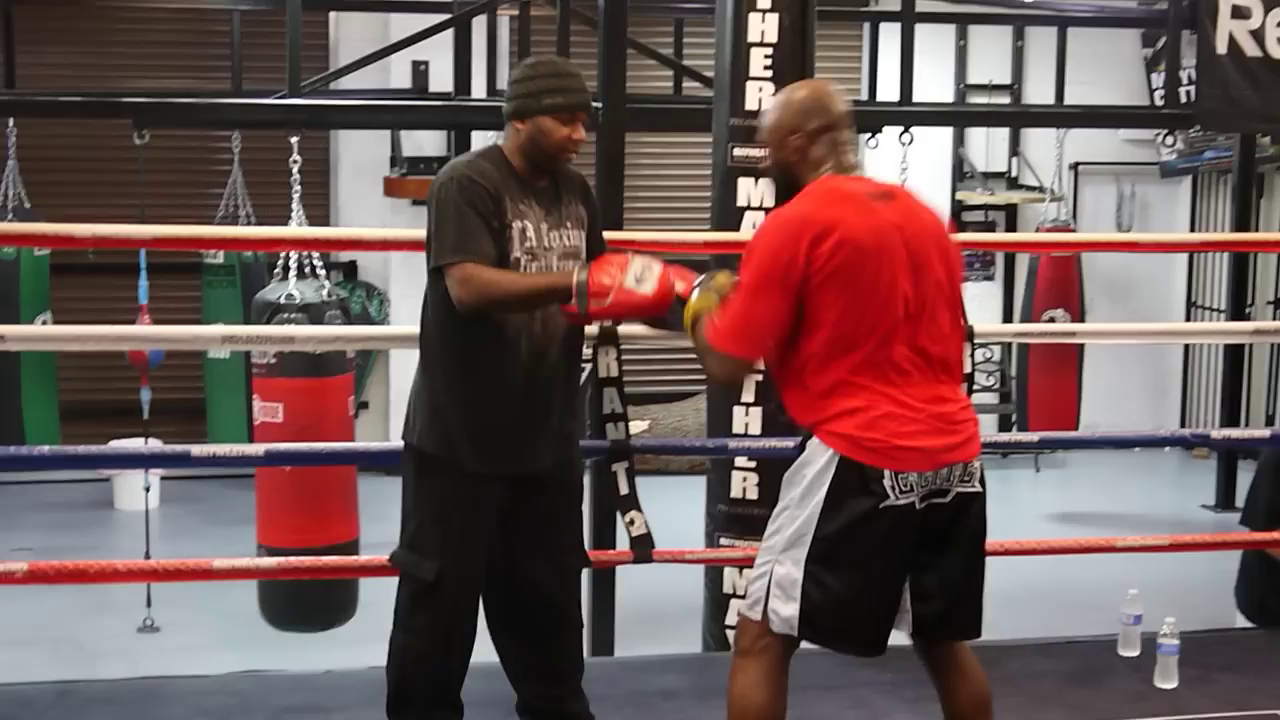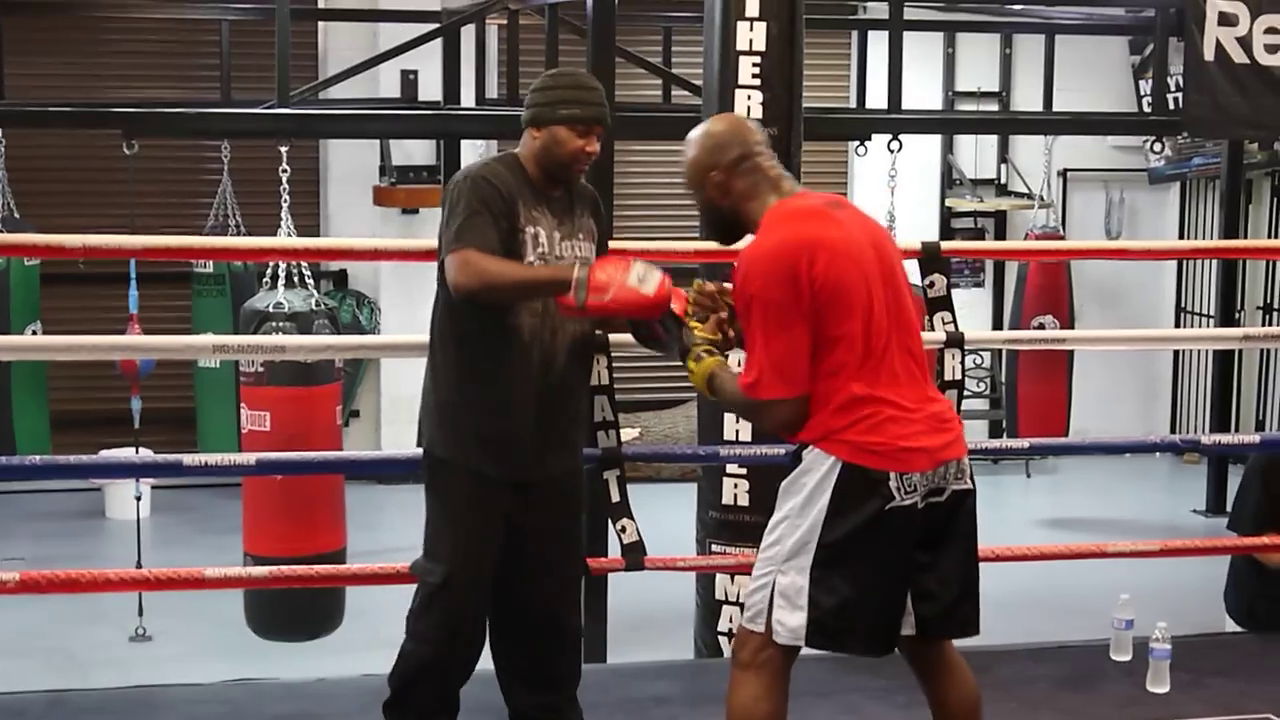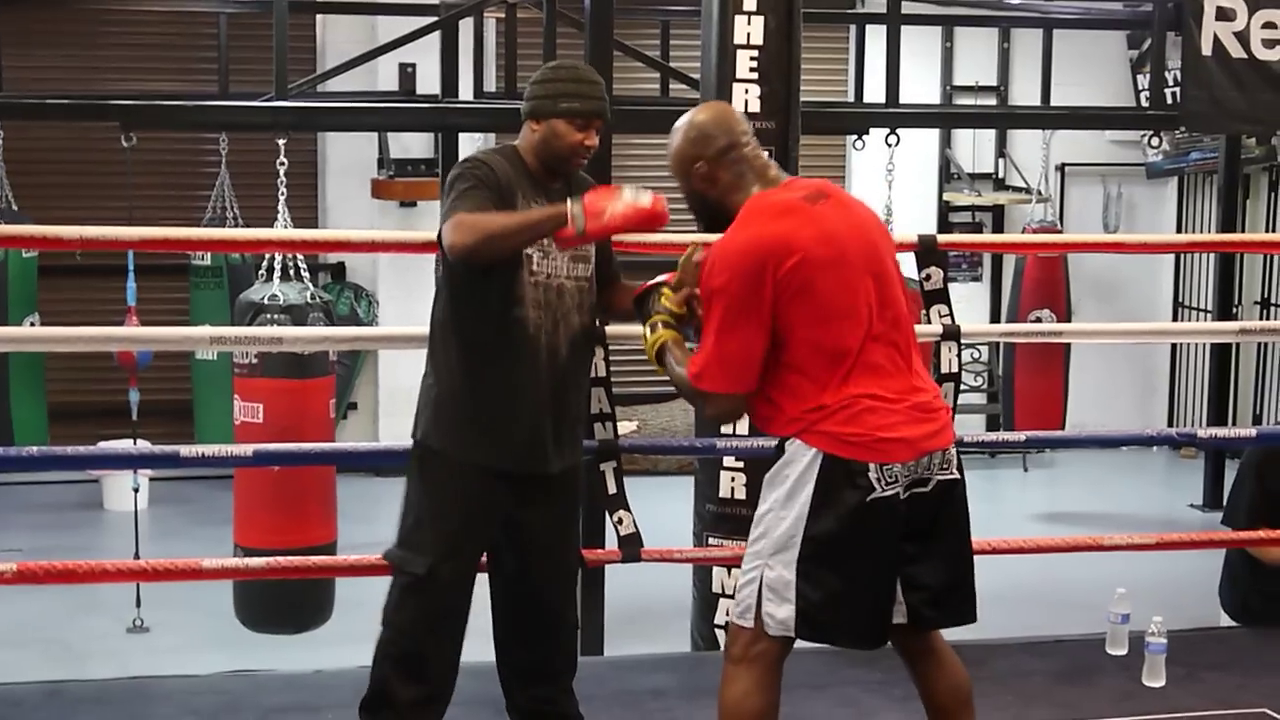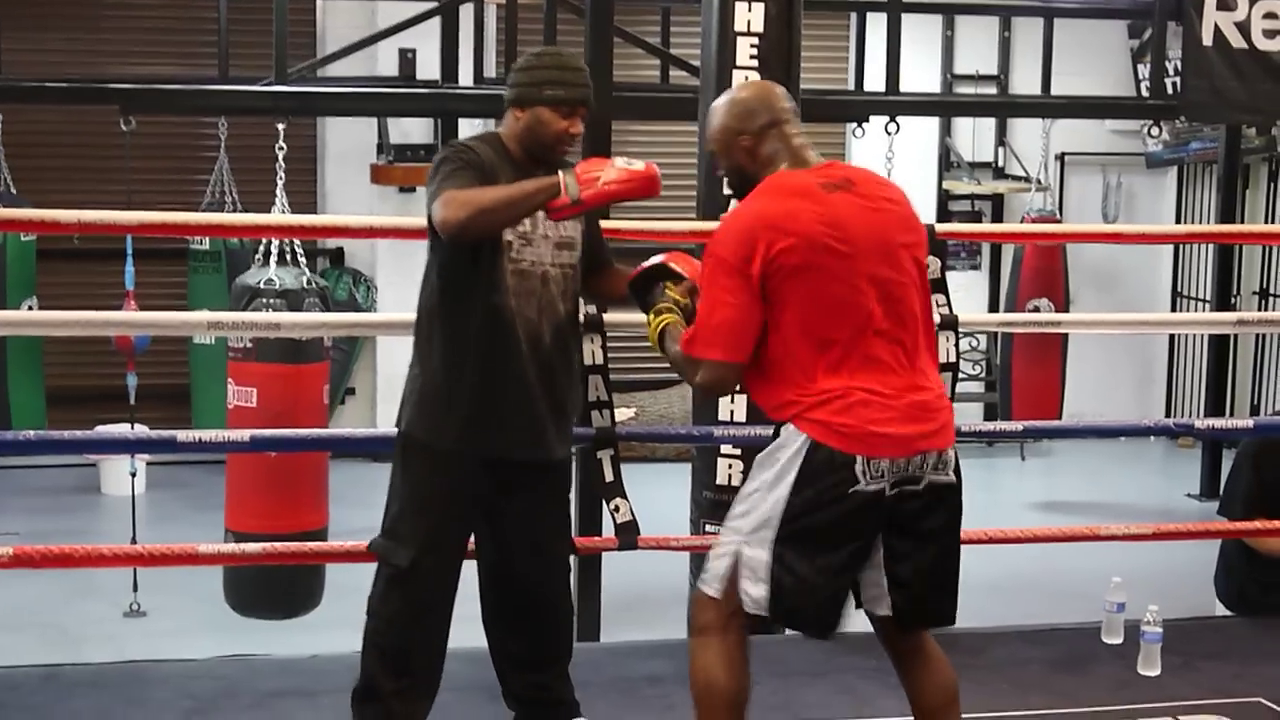
dt=0.2s
person 1, frame 1
left shoulder: (575, 192)
right shoulder: (467, 183)
left elbow: (598, 290)
right elbow: (469, 287)
left wrist: (653, 293)
right wrist: (574, 284)
left hip: (547, 435)
right hip: (461, 434)
left knee: (548, 588)
right knee: (442, 590)
person 1, frame 2
left shoulder: (583, 203)
right shoulder: (483, 186)
left elbow: (599, 303)
right elbow: (464, 274)
left wrist: (651, 306)
right wrist: (576, 278)
left hip: (553, 441)
right hip: (472, 439)
left knee: (549, 597)
right knee: (456, 591)
person 1, frame 3
left shoulder: (583, 192)
right shoulder: (484, 175)
left elbow: (605, 294)
right elbow: (463, 239)
right wrist: (570, 215)
left hip: (551, 434)
right hip: (466, 433)
left knee: (545, 590)
right knee: (433, 584)
person 1, frame 4
left shoulder: (569, 186)
right shoulder: (467, 161)
left elbow: (595, 278)
right elbow: (454, 218)
right wrist: (561, 187)
left hip: (538, 422)
right hip: (452, 421)
left knee: (538, 579)
right knee: (418, 576)
person 2, frame 1
left shoulder: (794, 226)
right shoulder: (923, 217)
left elbow: (727, 361)
left wrist: (702, 307)
left hip: (861, 462)
right hip: (951, 455)
left knee: (760, 639)
right knee: (943, 640)
person 2, frame 2
left shoulder: (767, 255)
right shoulder: (847, 217)
left elbow: (778, 410)
left wrist: (705, 362)
right wrist: (739, 322)
left hip: (859, 467)
right hip: (941, 457)
left knee: (760, 651)
right knee: (930, 643)
person 2, frame 3
left shoulder: (741, 249)
right shoulder: (847, 206)
left elbow: (721, 403)
left wrist: (663, 335)
left hip: (844, 461)
right hip: (928, 447)
left knee: (753, 646)
right knee: (920, 635)
person 2, frame 4
left shoulder: (748, 225)
right shoulder: (888, 197)
left elbow: (712, 375)
left wrist: (668, 316)
left hip: (833, 451)
right hip: (923, 443)
left knee: (717, 615)
right knee: (907, 632)
